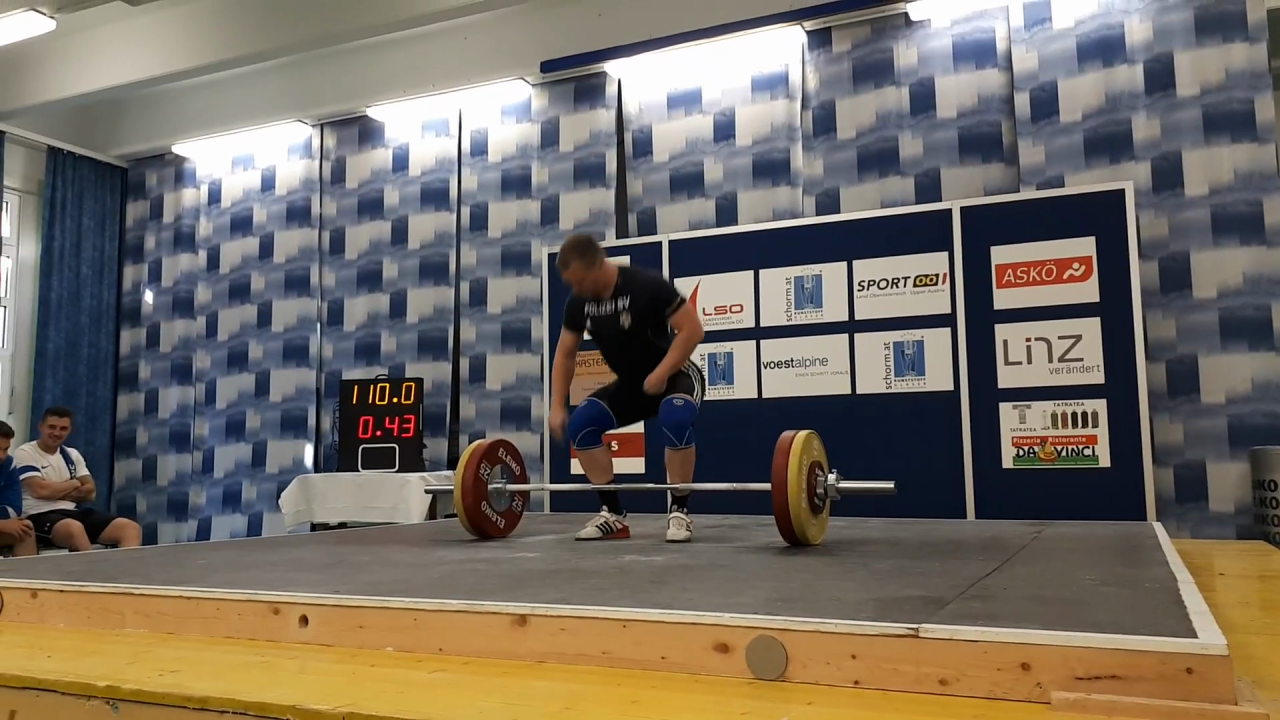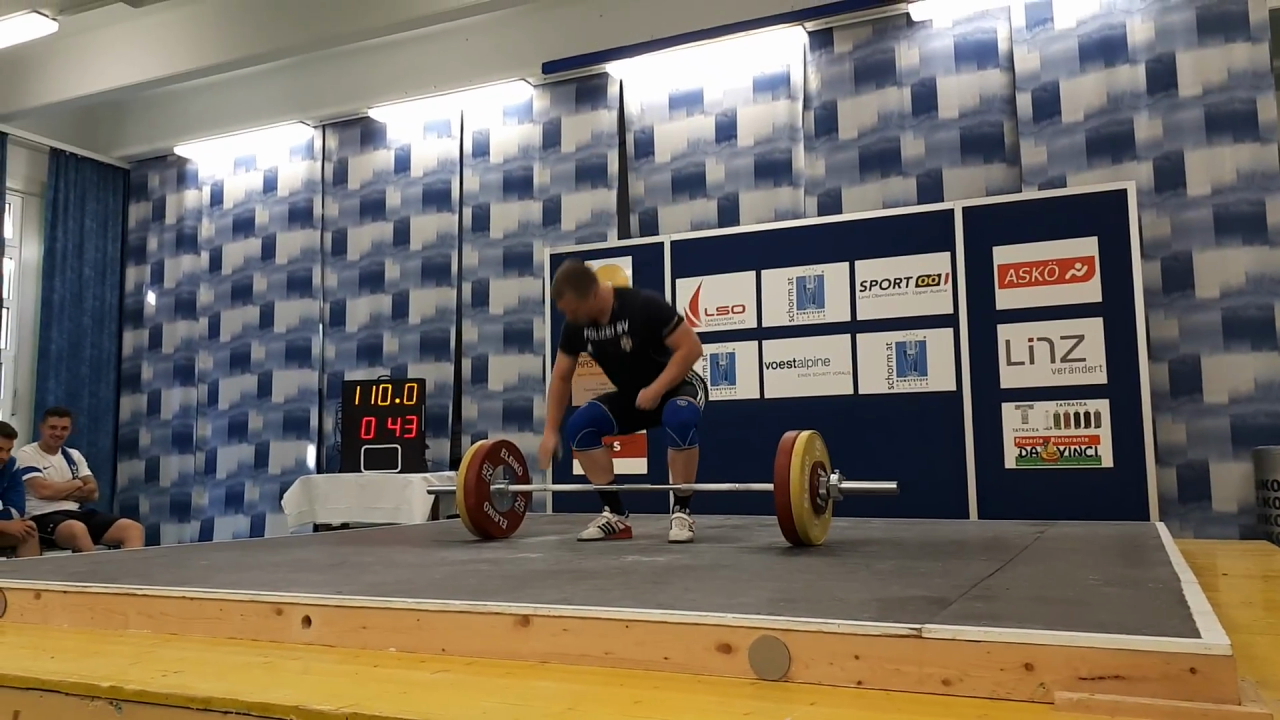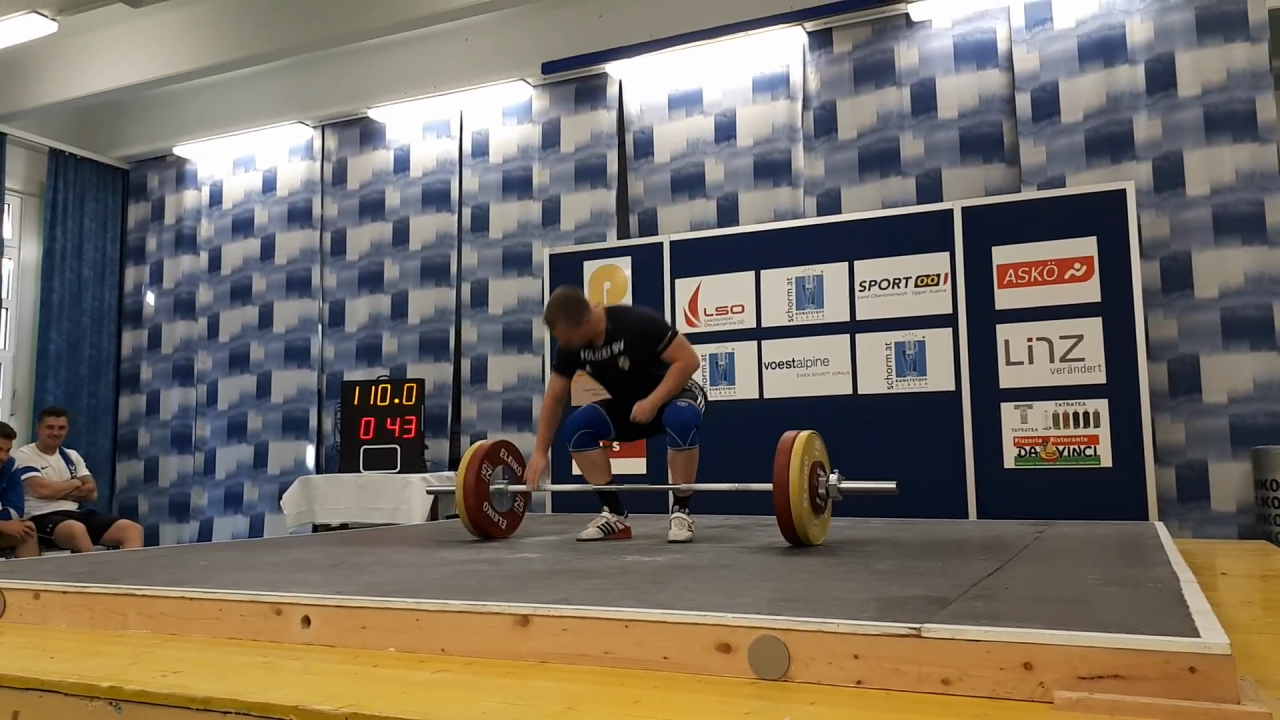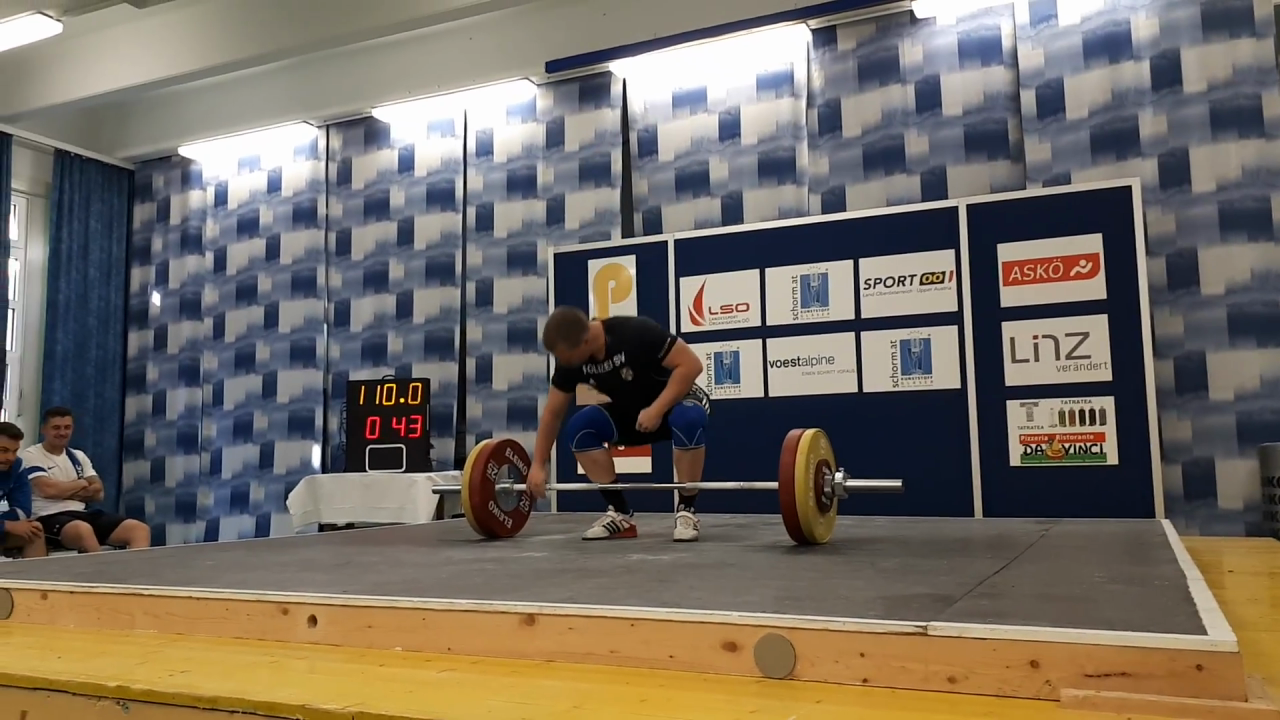
dt=0.1s
person 1, frame 1
left shoulder: (646, 286)
right shoulder: (578, 301)
left elbow: (693, 329)
right elbow: (564, 353)
left wrist: (662, 373)
right wrist: (557, 407)
left hip: (674, 377)
right hip: (631, 384)
left knee: (676, 417)
right knee: (579, 424)
left ankle: (679, 511)
right ankle: (613, 513)
person 1, frame 2
left shoulder: (644, 306)
right shoulder: (576, 326)
left elbow: (691, 347)
right elbow: (561, 377)
left wrist: (656, 389)
right wrist: (550, 432)
left hip: (676, 388)
right hip: (630, 396)
left knee: (680, 418)
right knee: (579, 425)
left ankle: (682, 512)
right ankle: (615, 514)
person 1, frame 3
left shoulder: (637, 324)
right shoulder: (569, 347)
left elbow: (688, 360)
right elbow: (554, 399)
left wrist: (652, 403)
right wrist: (540, 453)
left hip: (673, 397)
right hip: (629, 407)
left knee: (682, 417)
right knee: (577, 428)
left ankle: (681, 513)
right ankle: (615, 515)
person 1, frame 4
left shoulder: (637, 334)
right shoulder: (570, 362)
left elbow: (690, 364)
right elbow: (553, 413)
left wrist: (656, 410)
right wrist: (538, 465)
left hip: (677, 402)
right hip: (632, 414)
left knee: (687, 419)
right knee: (580, 427)
left ankle: (686, 511)
right ankle: (620, 514)
